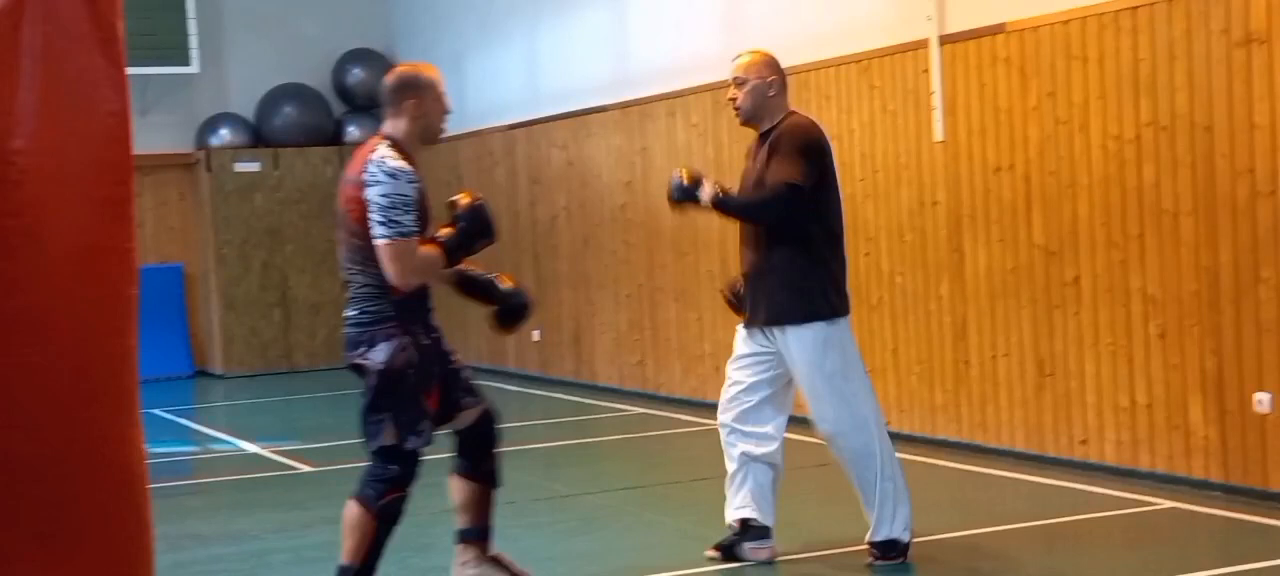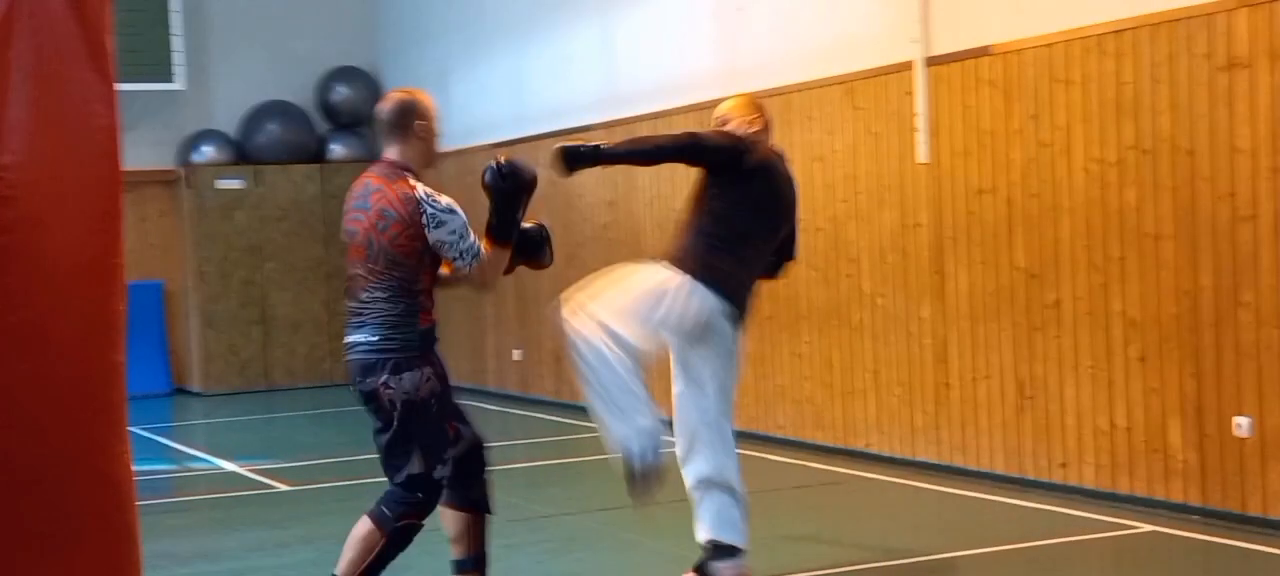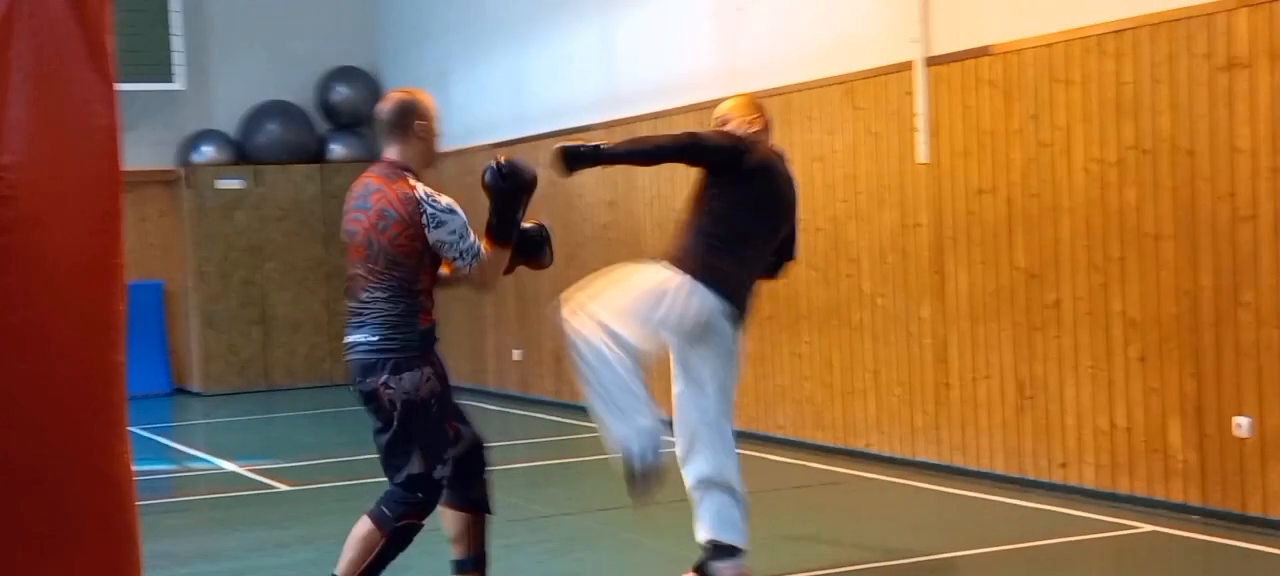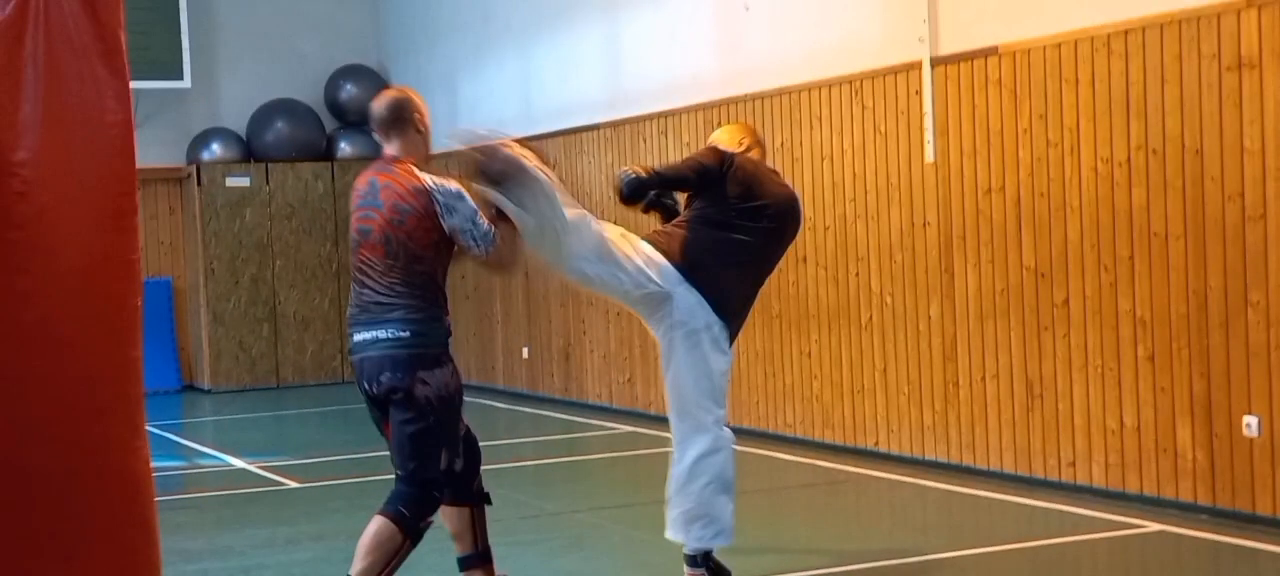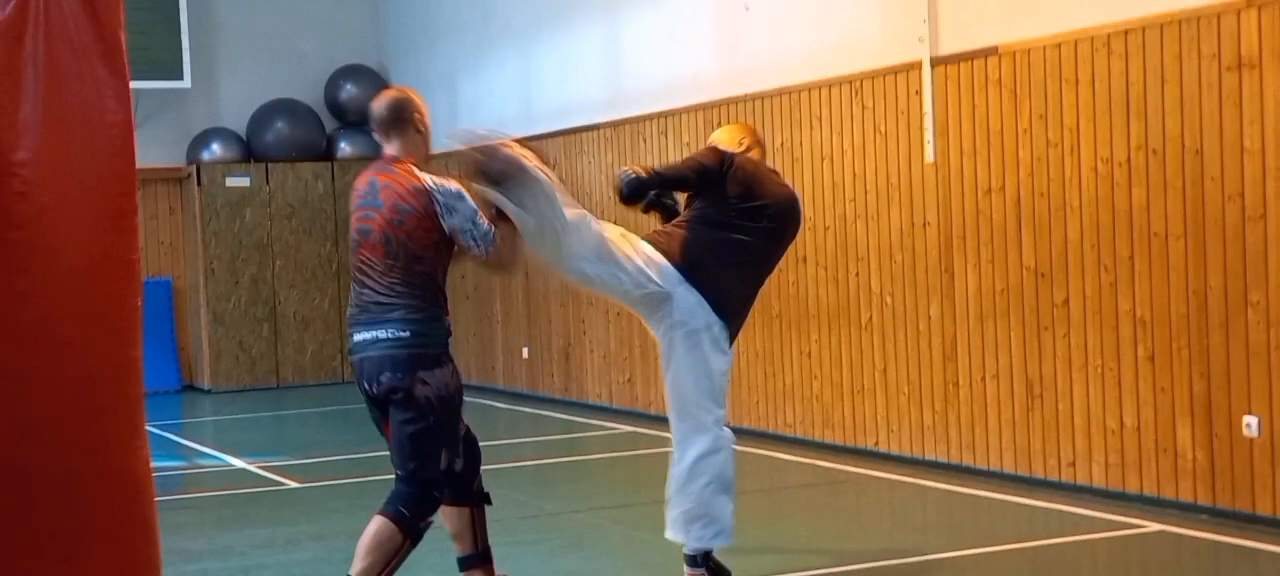
dt=1s
person 1, frame 1
left shoulder: (381, 161)
right shoulder: (390, 170)
right elbow: (403, 270)
left wrist: (472, 280)
right wrist: (459, 240)
left hip: (409, 330)
right hip: (387, 336)
left knee: (475, 425)
right knee: (394, 465)
person 1, frame 2
left shoulder: (362, 190)
right shoulder: (428, 205)
right elbow: (483, 275)
left wrist: (505, 251)
right wrist: (507, 212)
left hip: (370, 350)
right hip: (400, 360)
left knee: (462, 455)
right knee: (414, 490)
person 1, frame 3
left shoulder: (362, 190)
right shoulder: (429, 204)
right elbow: (483, 275)
left wrist: (503, 251)
right wrist: (507, 212)
left hip: (368, 351)
right hip: (401, 358)
left knee: (461, 456)
right knee: (413, 490)
person 1, frame 4
left shoulder: (364, 186)
right shoulder: (438, 192)
right elbow: (500, 255)
left wrist: (473, 225)
left hip: (369, 350)
right hip: (414, 352)
left knee: (457, 456)
right knee: (419, 488)
person 1, frame 5
left shoulder: (364, 186)
right shoulder: (437, 192)
right elbow: (501, 255)
left wrist: (478, 208)
left hip: (368, 350)
right hip: (414, 351)
left knee: (458, 456)
right knee: (419, 488)
person 2, frame 1
left shoulder: (798, 135)
right shoulder: (764, 144)
left elbow: (781, 206)
left wrist: (713, 197)
right wrist: (748, 278)
left hip: (807, 310)
right hip: (765, 311)
left knee: (848, 422)
right knee: (743, 416)
left ankle: (892, 532)
right ankle: (752, 528)
person 2, frame 2
left shoulder: (740, 153)
right shoulder: (781, 184)
left elbow: (671, 147)
right elbow: (776, 260)
left wrist: (591, 153)
left hip: (690, 287)
right hip: (724, 309)
left knee: (587, 313)
right knee: (706, 429)
left ankle: (640, 445)
person 2, frame 3
left shoulder: (738, 152)
right shoulder: (782, 183)
left elbow: (668, 147)
right elbow: (773, 262)
left wrist: (592, 152)
left hip: (688, 286)
right hip: (725, 309)
left knee: (588, 314)
right knee: (707, 425)
left ankle: (640, 444)
person 2, frame 4
left shoulder: (723, 165)
right shoulder: (787, 206)
left elbow: (644, 183)
left wrist: (638, 179)
left hip: (660, 269)
right hip: (708, 315)
right knee: (703, 429)
person 2, frame 5
left shoulder: (726, 166)
right shoulder: (787, 205)
left elbow: (675, 175)
left wrist: (643, 179)
right wrist: (674, 213)
left hip: (660, 268)
right hip: (707, 316)
left knee: (572, 233)
right knee: (703, 428)
